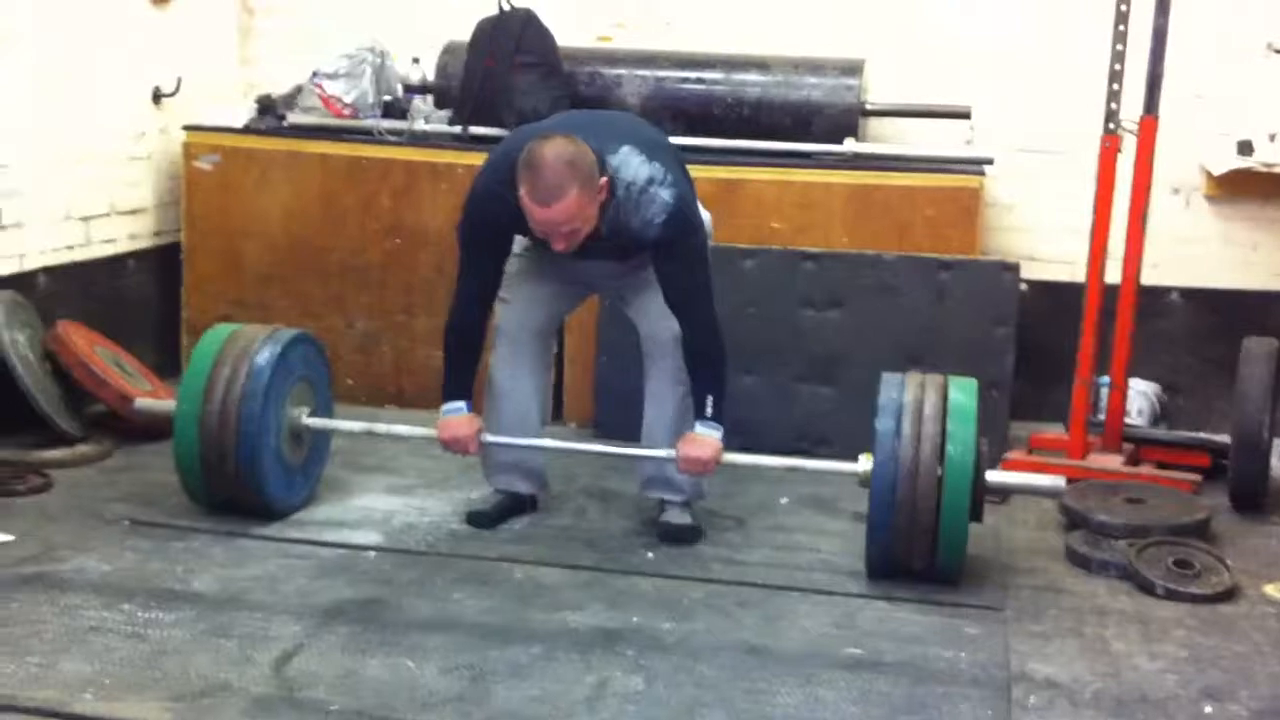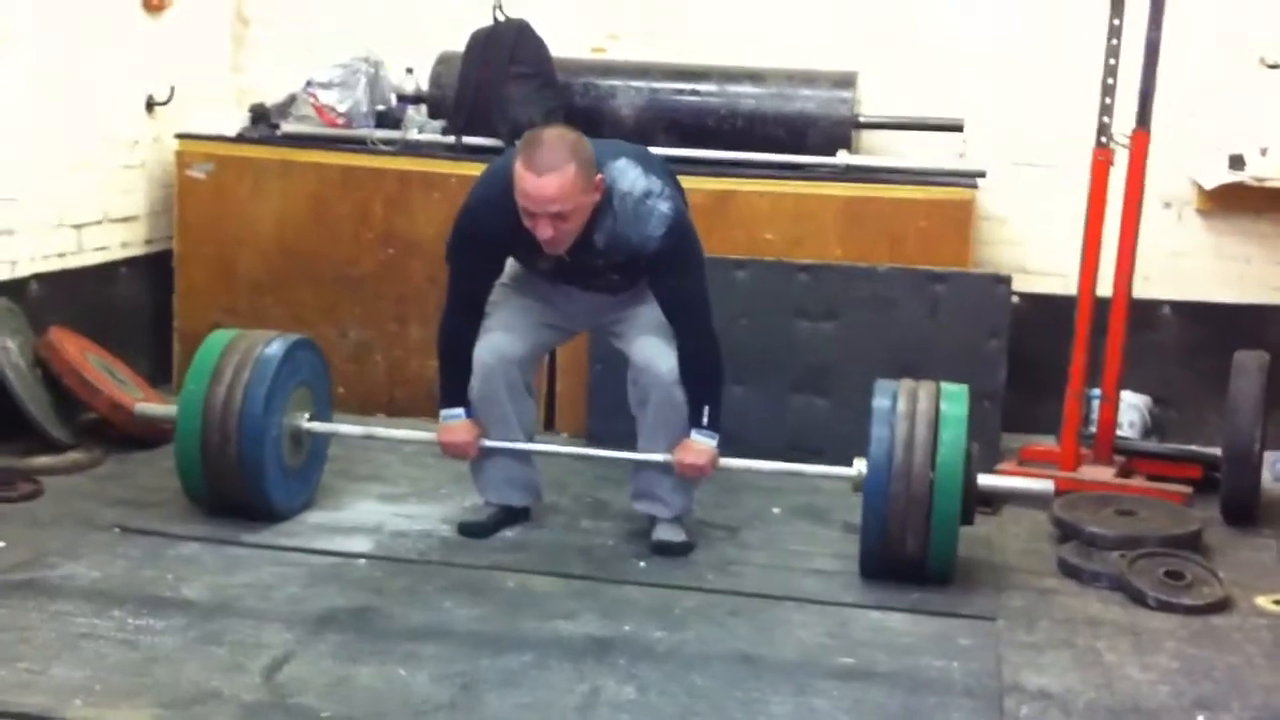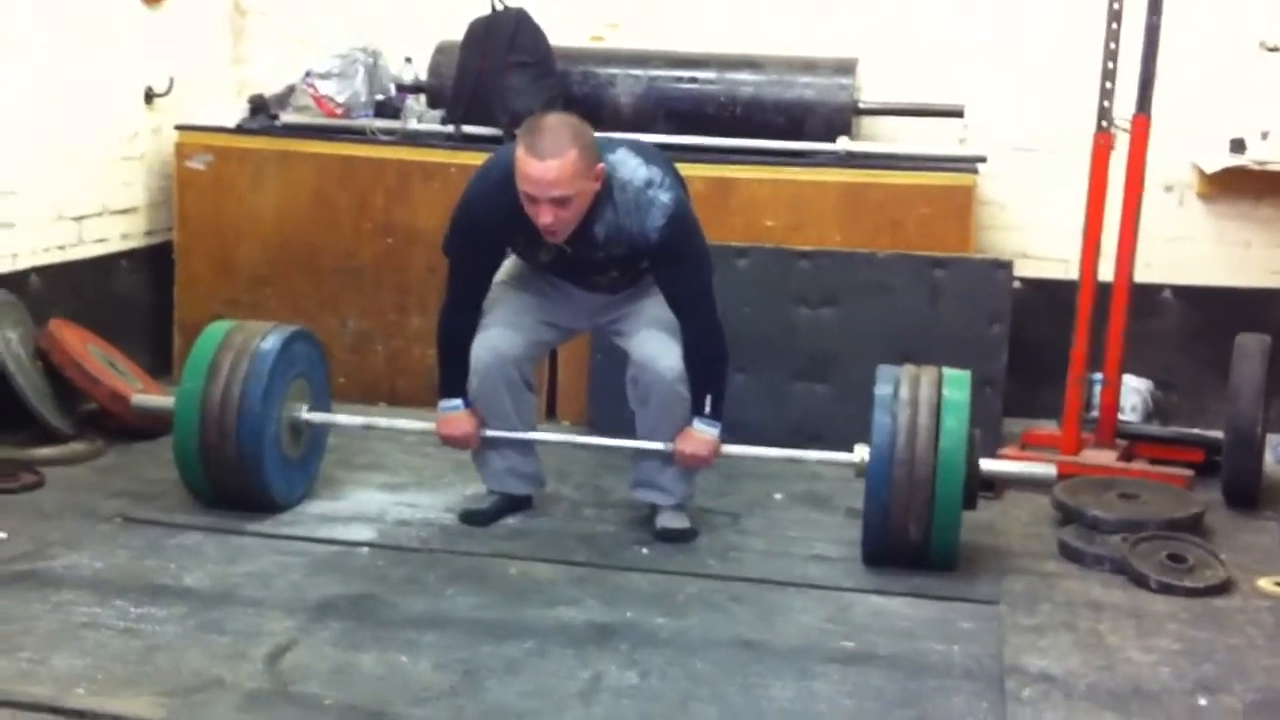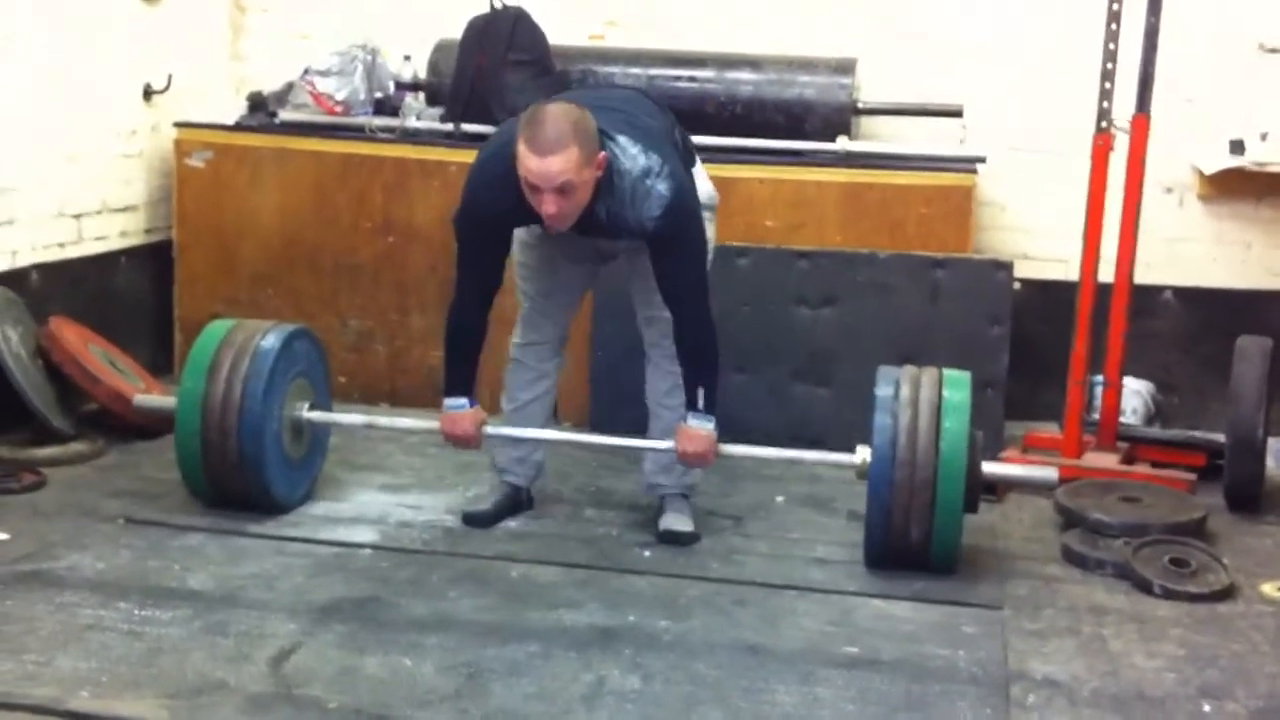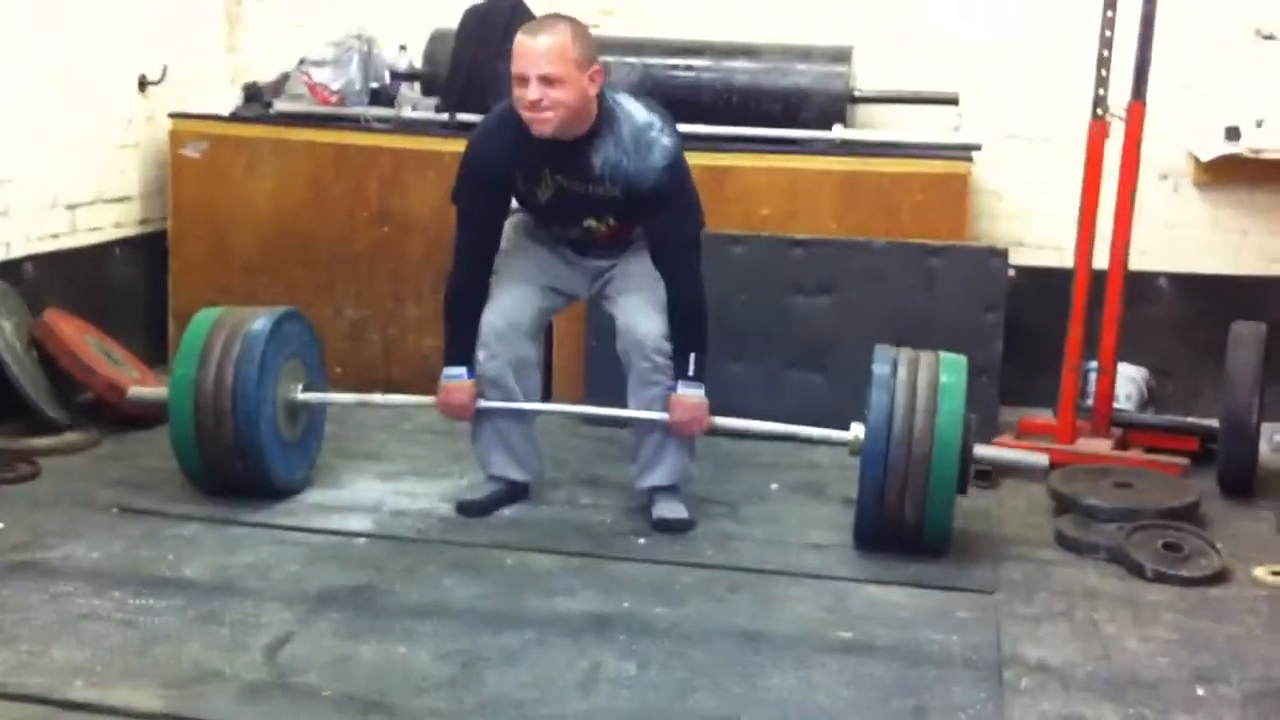
dt=1s
person 1, frame 1
left shoulder: (660, 199)
right shoulder: (497, 187)
left elbow: (696, 313)
right elbow: (474, 297)
left wrist: (707, 425)
right wrist: (455, 404)
left hip: (650, 252)
left knee: (670, 337)
right knee: (515, 332)
left ankle: (673, 493)
right ankle: (514, 483)
person 1, frame 2
left shoulder: (652, 209)
right shoulder: (490, 200)
left elbow: (694, 324)
right elbow: (463, 307)
left wrist: (703, 432)
right wrist: (455, 409)
left hip: (640, 289)
right hip: (542, 284)
left knee: (664, 367)
right knee: (492, 356)
left ankle: (665, 509)
right ankle: (506, 496)
person 1, frame 3
left shoulder: (654, 200)
right shoulder: (490, 192)
left elbow: (698, 312)
right elbow: (462, 299)
left wrist: (706, 421)
right wrist: (453, 401)
left hip: (642, 286)
right hip: (543, 280)
left knee: (666, 366)
right knee: (490, 356)
left ankle: (665, 496)
right ankle: (510, 484)
person 1, frame 4
left shoulder: (659, 188)
right shoulder: (495, 174)
left elbow: (690, 307)
right elbow: (474, 293)
left wrist: (701, 416)
right wrist: (458, 398)
left hip: (652, 219)
left knee: (667, 331)
right knee: (537, 328)
left ankle: (672, 490)
right ankle: (515, 480)
person 1, frame 5
left shoulder: (649, 145)
right shoulder: (495, 140)
left elbow: (681, 267)
right elbow: (472, 256)
left wrist: (691, 383)
right wrist: (457, 366)
left hip: (636, 246)
right hip: (544, 239)
left knee: (650, 339)
right knee: (501, 329)
left ankle: (664, 486)
right ankle: (508, 474)
